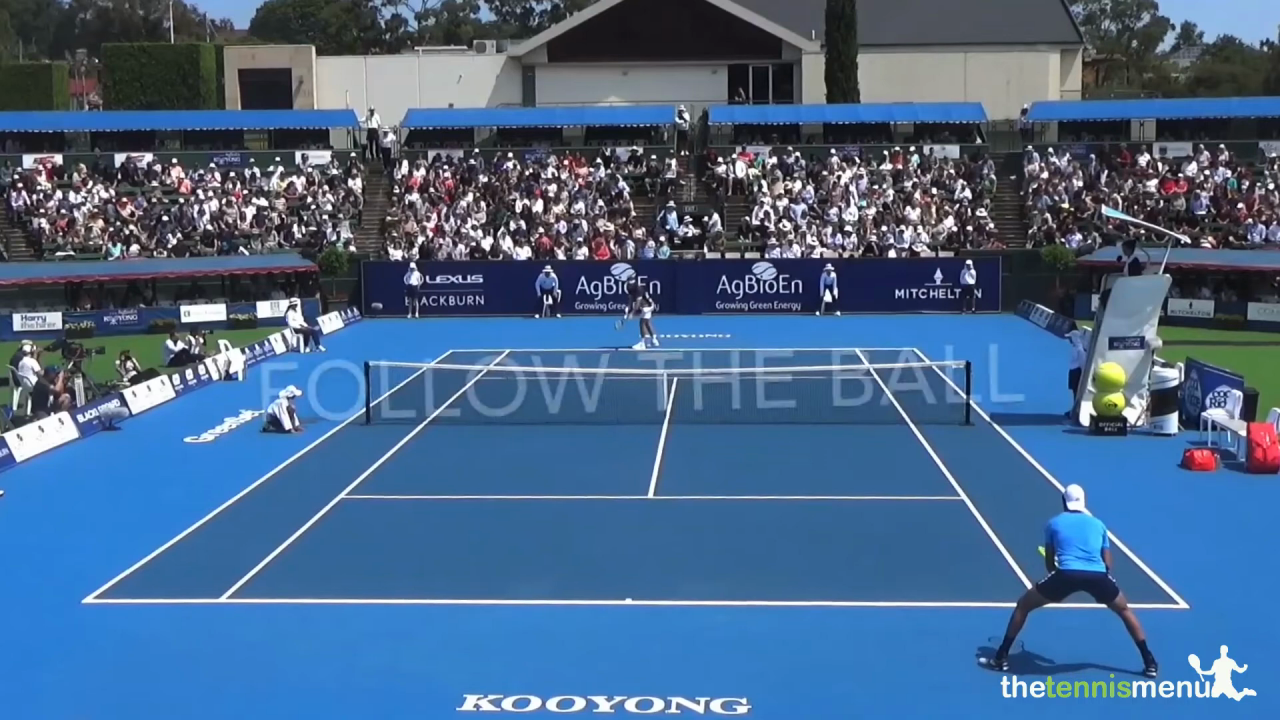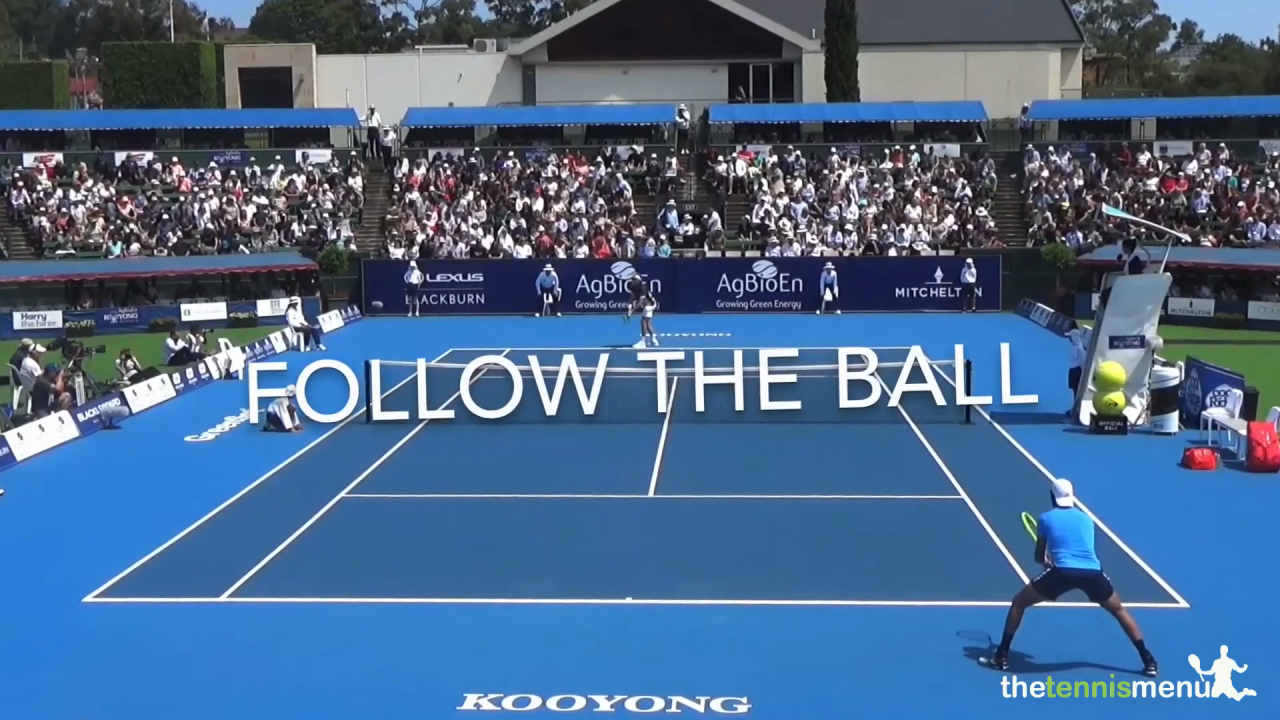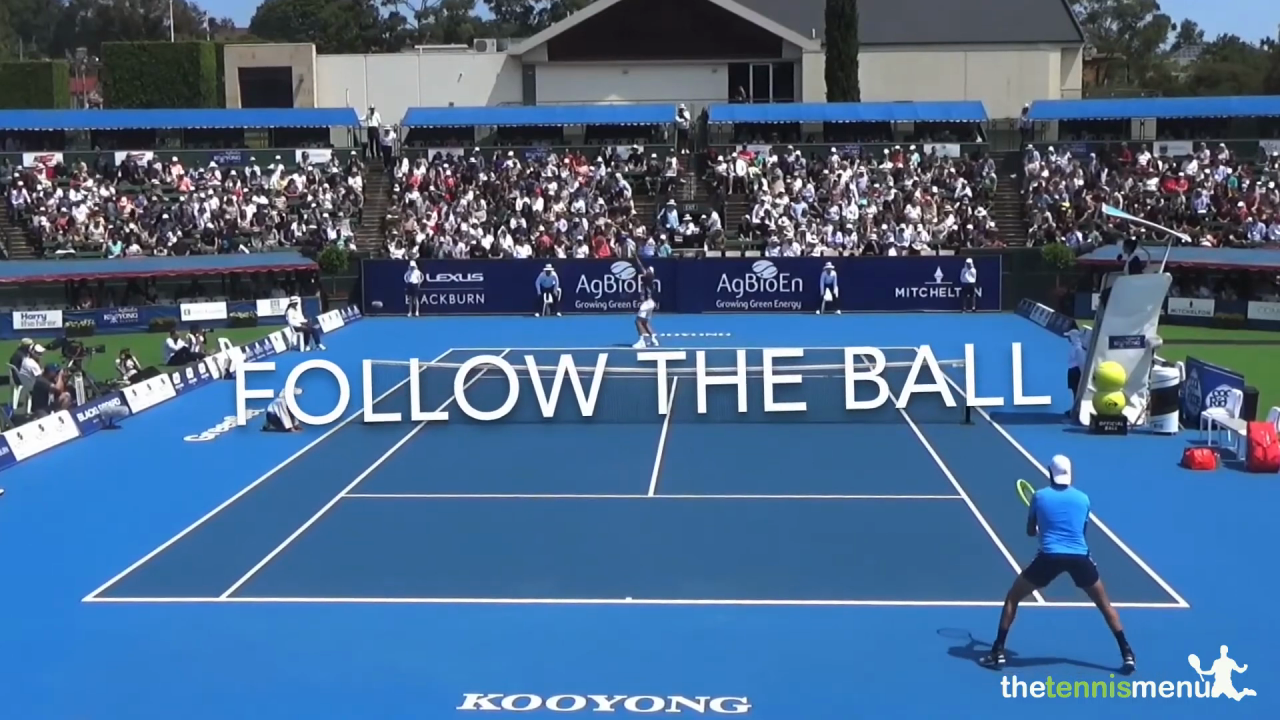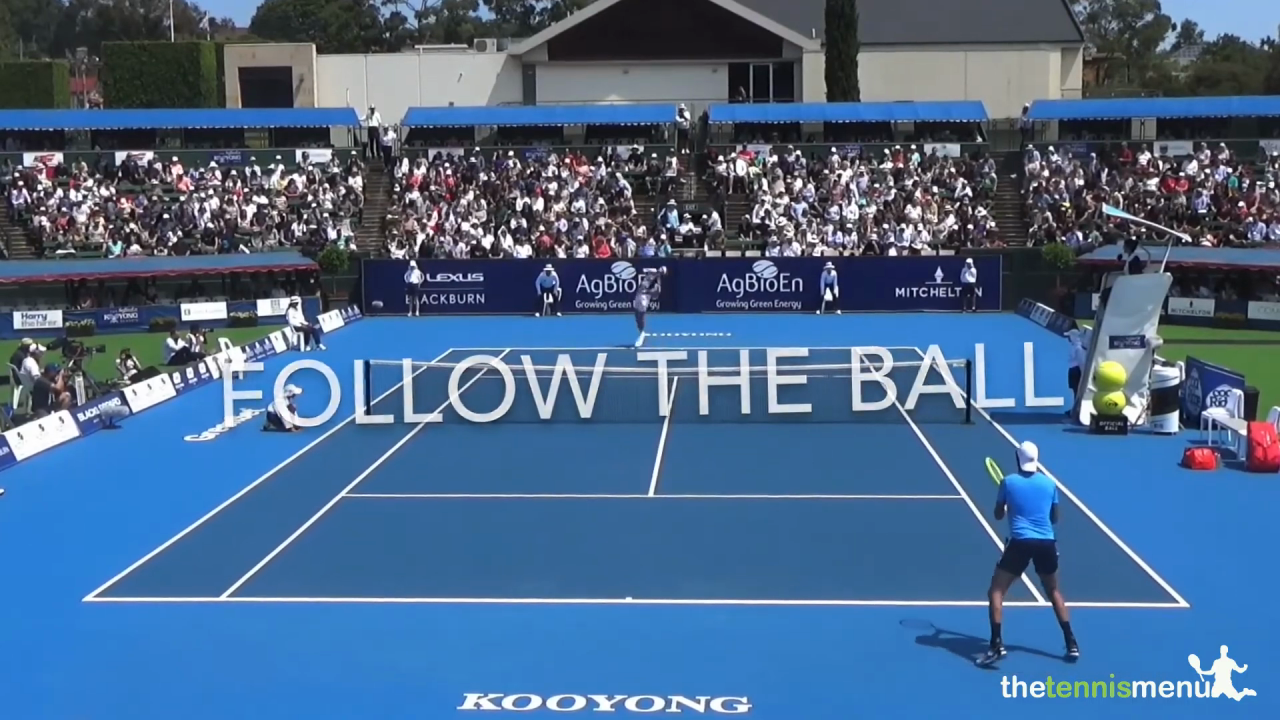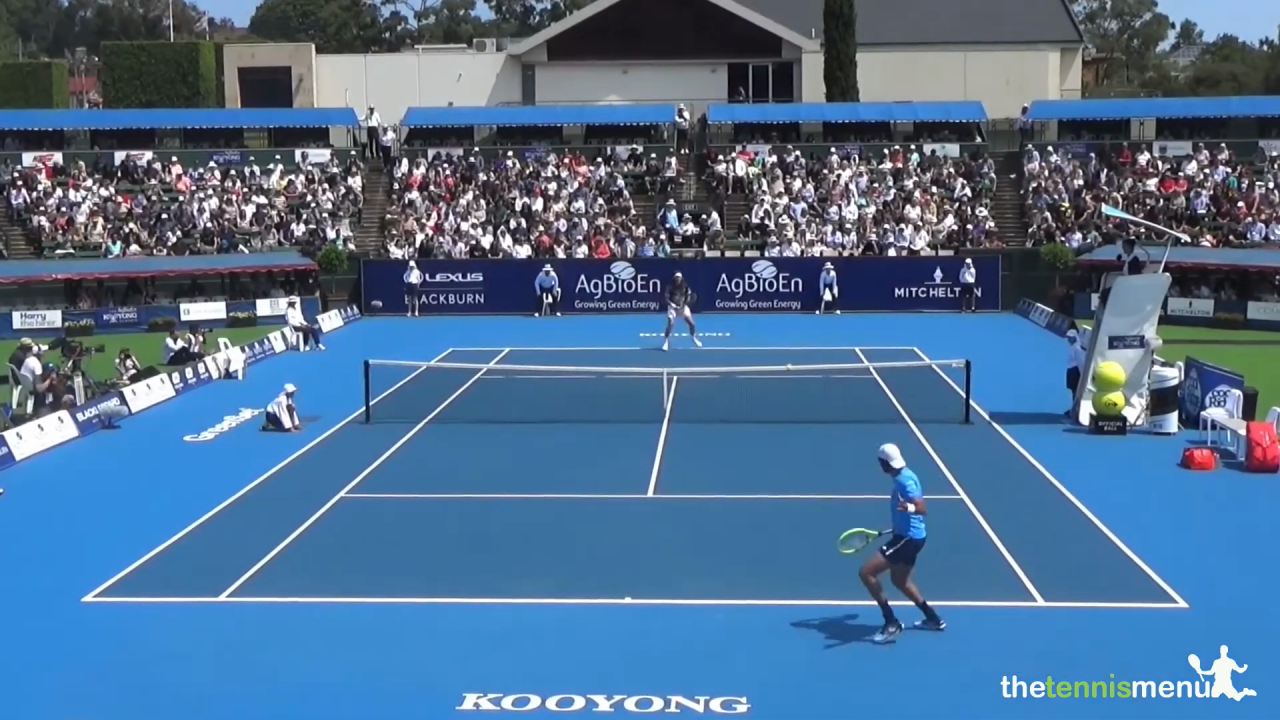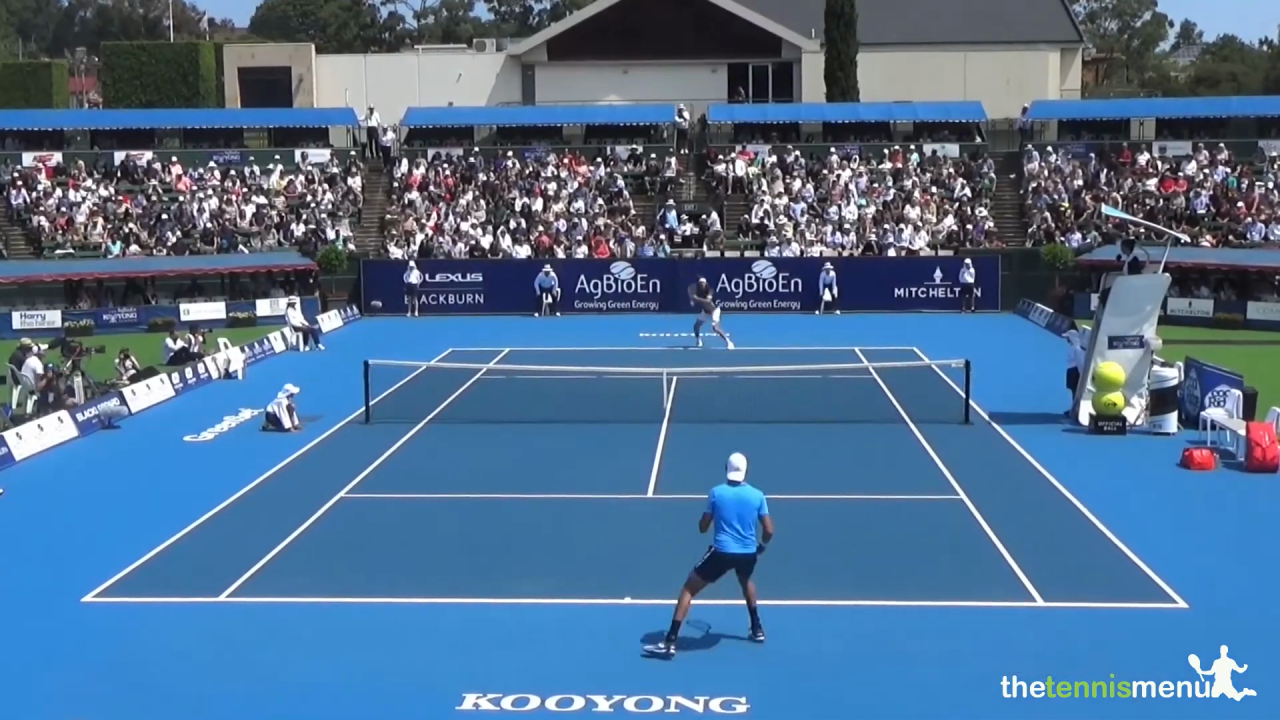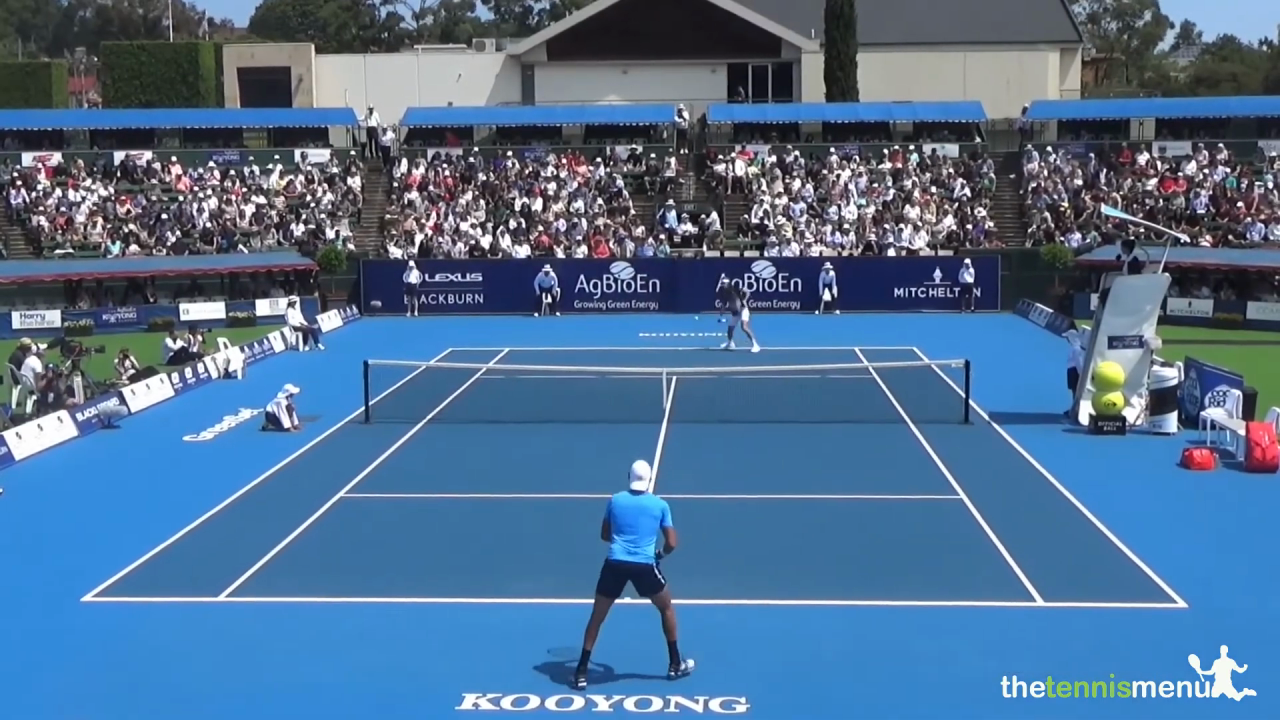
dt=0.7s
person 1, frame 1
left shoulder: (1054, 523)
right shoulder: (1098, 524)
left elbow: (1049, 563)
right elbow: (1108, 564)
left hip: (1067, 574)
right hip: (1097, 575)
left knee: (1023, 606)
right knee: (1124, 610)
left ankle: (1001, 657)
right ankle: (1150, 663)
person 1, frame 2
left shoulder: (1046, 518)
right shoulder: (1086, 519)
left elbow: (1039, 557)
left wrist: (1048, 561)
left hip: (1062, 572)
right hip: (1092, 572)
left knee: (1018, 603)
right knee: (1119, 611)
left ankle: (1001, 656)
right ankle: (1148, 662)
person 1, frame 3
left shoulder: (1039, 496)
right shoulder: (1082, 499)
left elbow: (1030, 531)
left hip: (1049, 556)
right hip: (1079, 557)
left knee: (1013, 598)
right knee: (1104, 603)
left ankle: (998, 652)
right ankle: (1127, 654)
person 1, frame 4
left shoulder: (1009, 482)
right shoulder: (1049, 484)
left elbow: (998, 515)
left hip: (1020, 542)
right hip: (1047, 543)
left knee: (996, 591)
right knee: (1053, 592)
left ankle: (996, 646)
right ankle: (1071, 645)
person 1, frame 5
left shoulder: (905, 480)
right shoulder: (902, 477)
left elbow: (921, 509)
left wrist: (908, 508)
left hip: (909, 538)
right hip: (909, 536)
left knee: (866, 573)
right knee: (900, 580)
left ankle: (891, 622)
right ankle: (933, 619)
person 1, frame 6
left shoulder: (716, 493)
right shoulder: (756, 495)
left elbow: (703, 526)
right elbow: (768, 531)
right wrist: (762, 545)
left hip: (720, 553)
right hip: (747, 554)
left knee: (688, 592)
right knee: (747, 583)
left ankle: (670, 642)
right ankle: (757, 630)
person 1, frame 7
left shoulder: (615, 500)
right shoulder: (660, 505)
left elbow: (605, 535)
right elbow: (672, 543)
right wrist: (659, 553)
left hip: (615, 563)
right hip: (645, 565)
left knee: (597, 617)
right knee: (666, 608)
left ankle: (581, 672)
right ankle: (676, 664)
